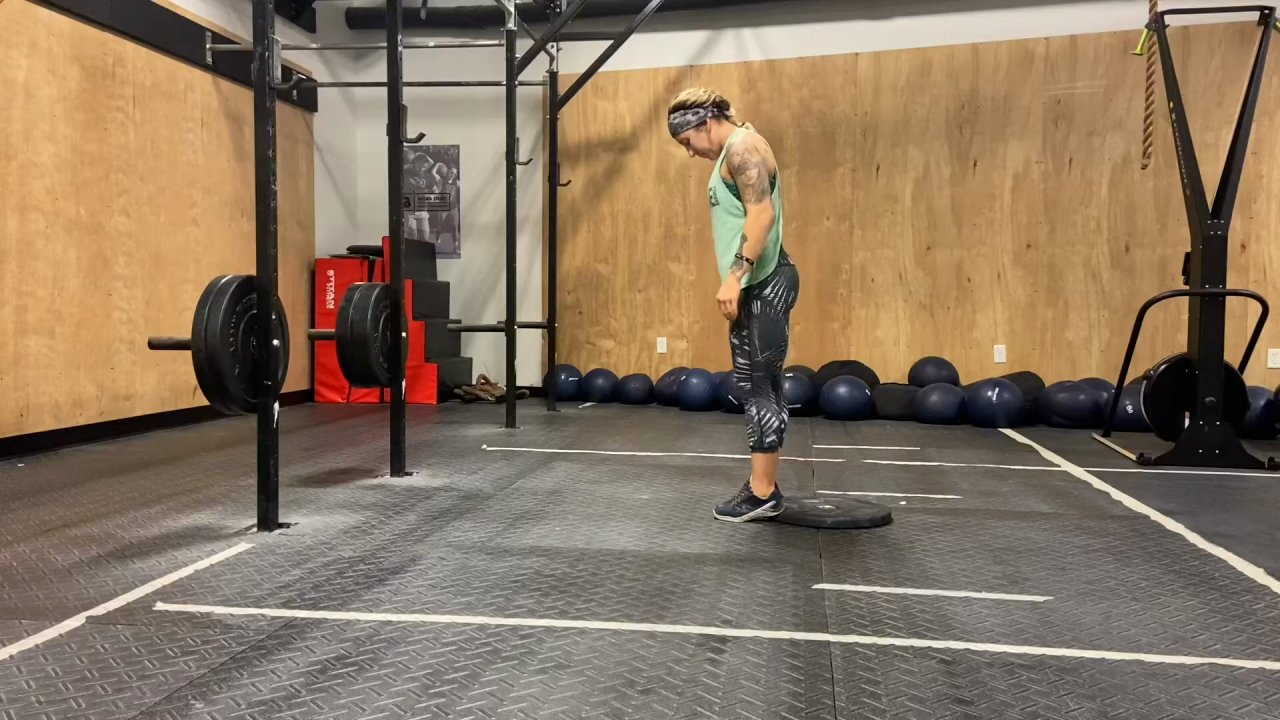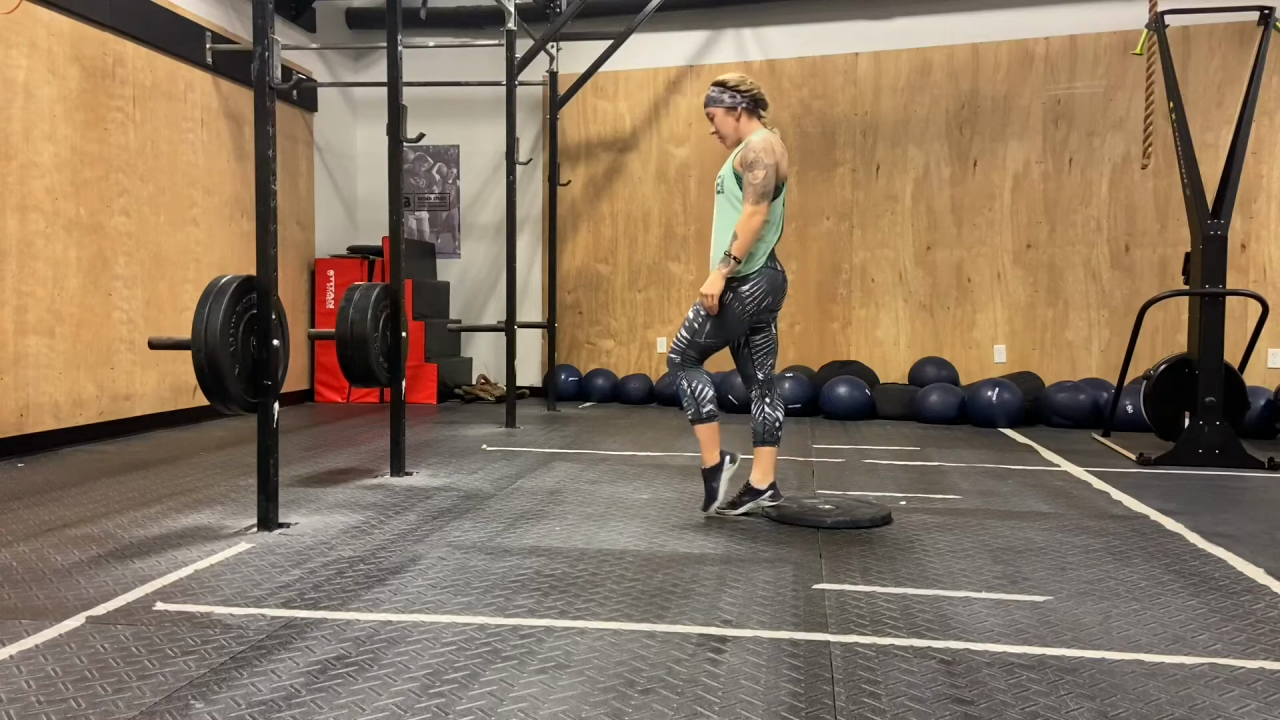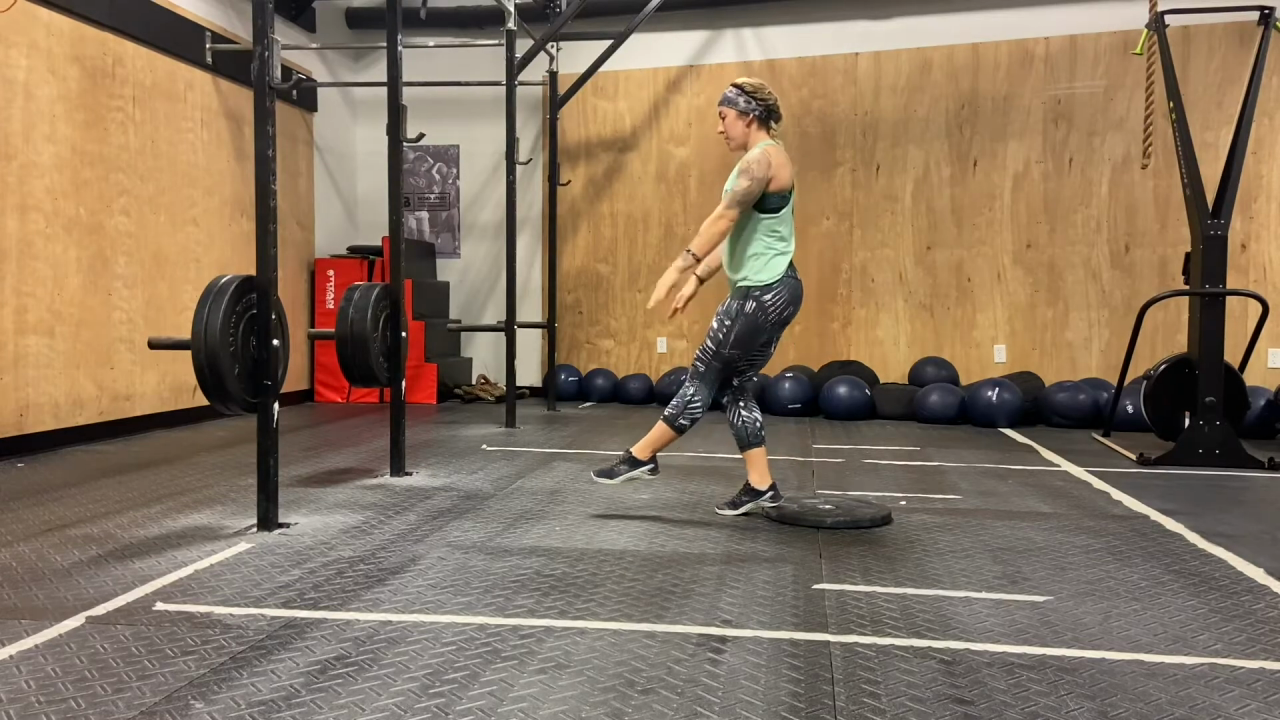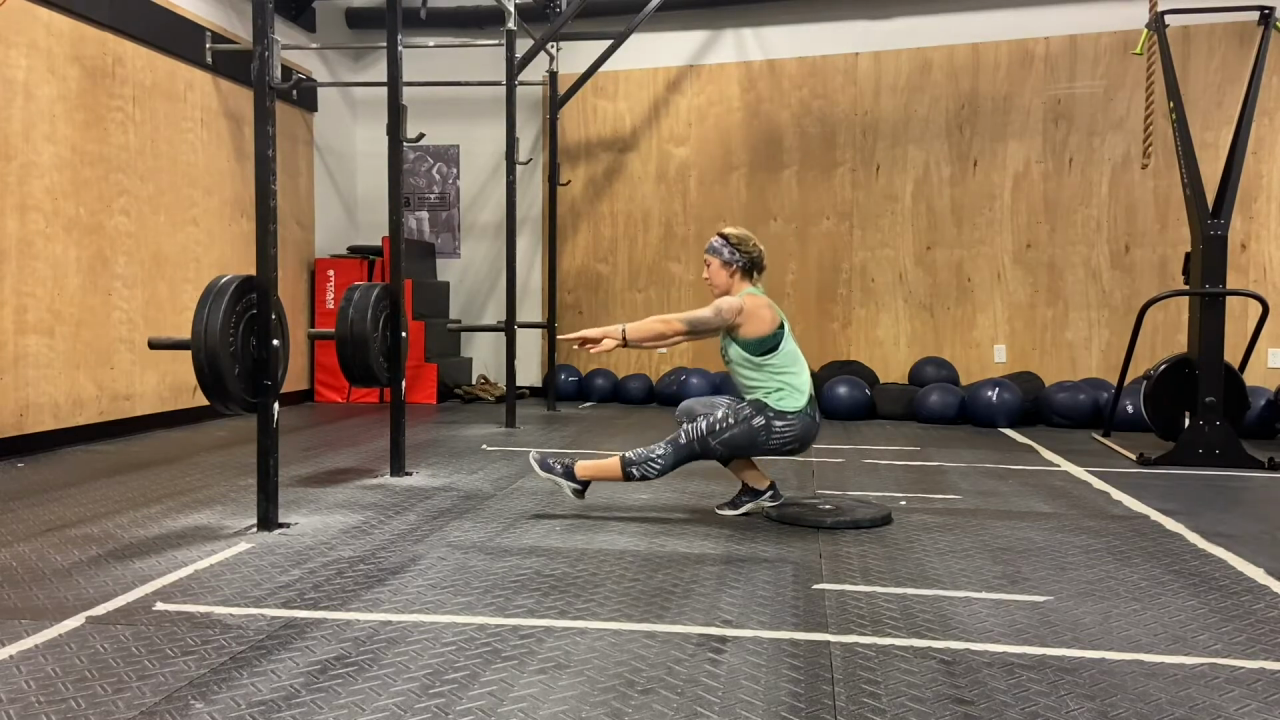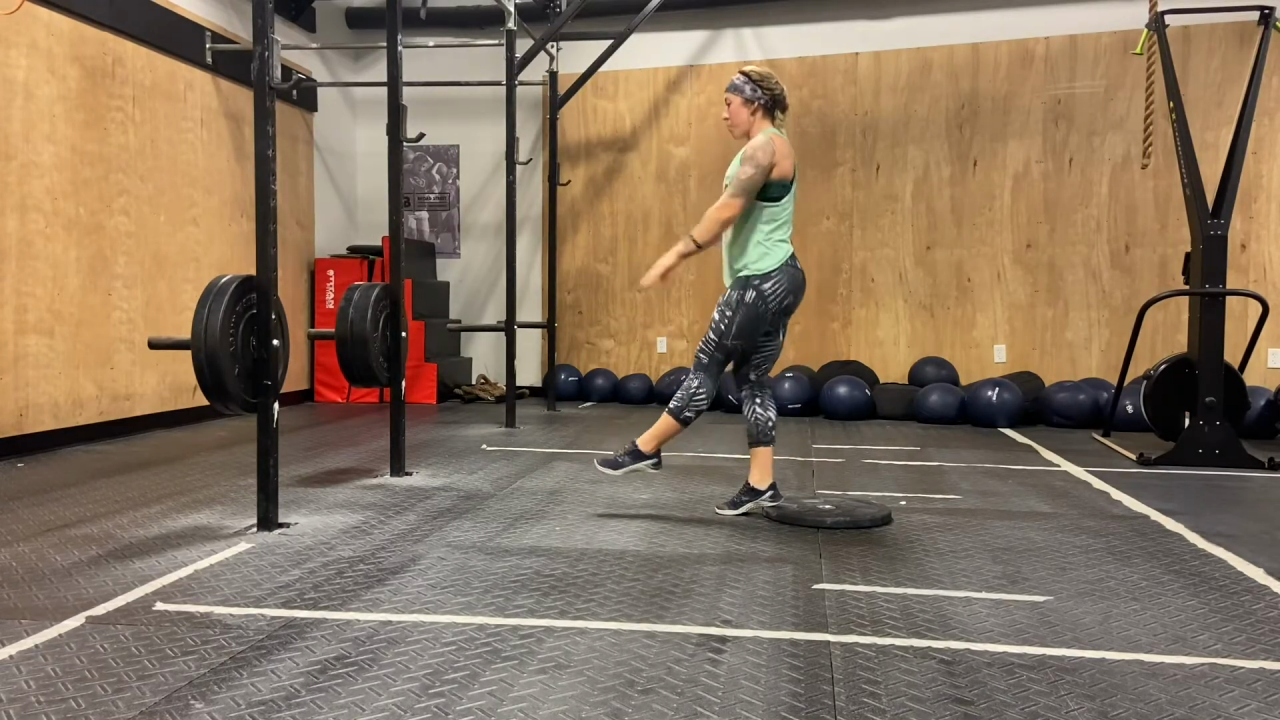
dt=1s
person 1, frame 1
left shoulder: (742, 146)
right shoulder: (736, 152)
left elbow: (762, 215)
left wrist: (734, 276)
right wrist: (740, 279)
left hip: (762, 284)
right hip: (767, 281)
left knee: (753, 384)
right knee: (766, 384)
left ankle: (762, 492)
right ankle: (765, 487)
person 1, frame 2
left shoulder: (760, 145)
right shoulder: (753, 149)
left elbow: (756, 215)
left wrist: (720, 271)
left hip: (747, 281)
right hip: (759, 279)
left knee: (683, 358)
right knee: (760, 382)
left ankle: (715, 461)
right ankle: (763, 484)
person 1, frame 3
left shoulder: (762, 157)
right shoulder: (761, 159)
left elbow: (724, 219)
right elbow: (738, 232)
left wrist: (677, 268)
right wrist: (697, 277)
left hip: (762, 292)
right hip: (768, 291)
left knee: (703, 376)
right knee: (734, 386)
left ankle: (641, 457)
right ankle: (761, 486)
person 1, frame 4
left shoulder: (741, 308)
right shoulder: (739, 307)
left elbow: (670, 325)
right elbow: (680, 332)
left wrist: (607, 331)
right wrist: (620, 339)
left hip: (784, 422)
right hip: (779, 412)
left knee: (681, 445)
right knee: (690, 414)
left ankle: (578, 474)
right ankle: (758, 488)
person 1, frame 5
left shoulder: (765, 146)
right shoulder: (765, 148)
left elbow: (729, 207)
right elbow: (733, 213)
left wrist: (679, 251)
right wrist: (685, 249)
left hip: (761, 283)
right hip: (775, 281)
left knee: (706, 369)
right knee: (754, 382)
left ankle: (643, 450)
right ankle: (762, 485)
